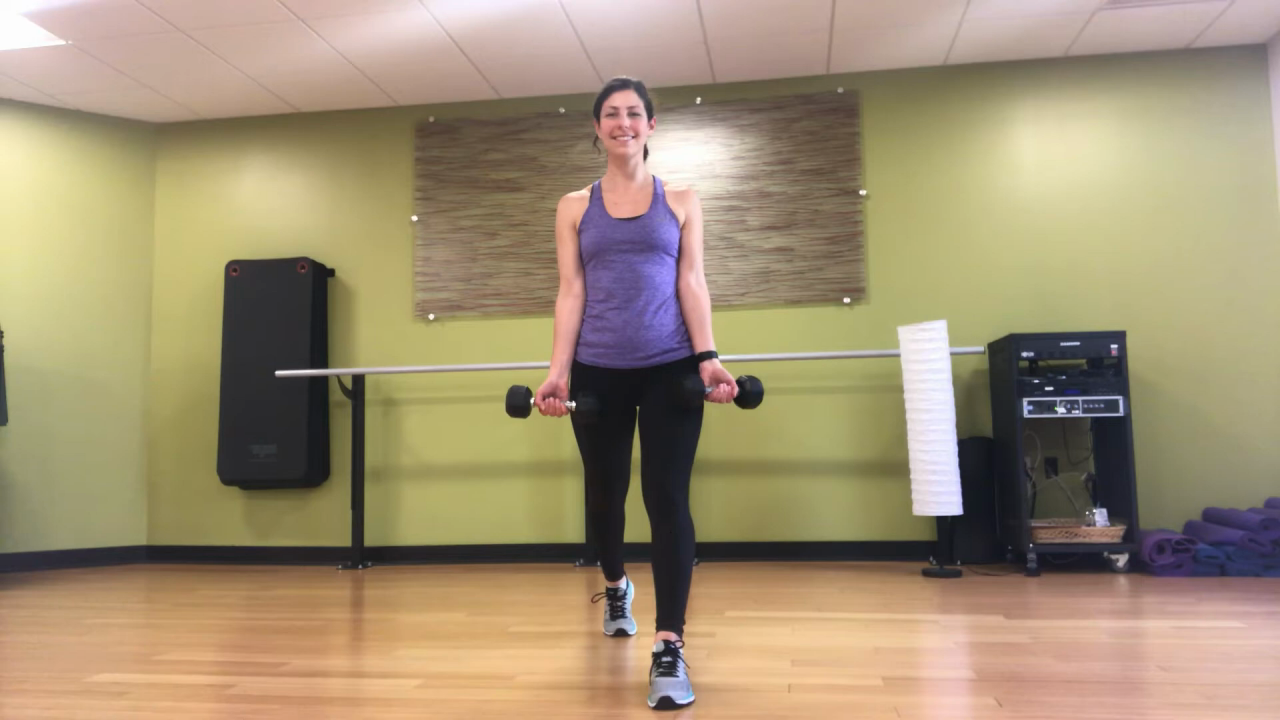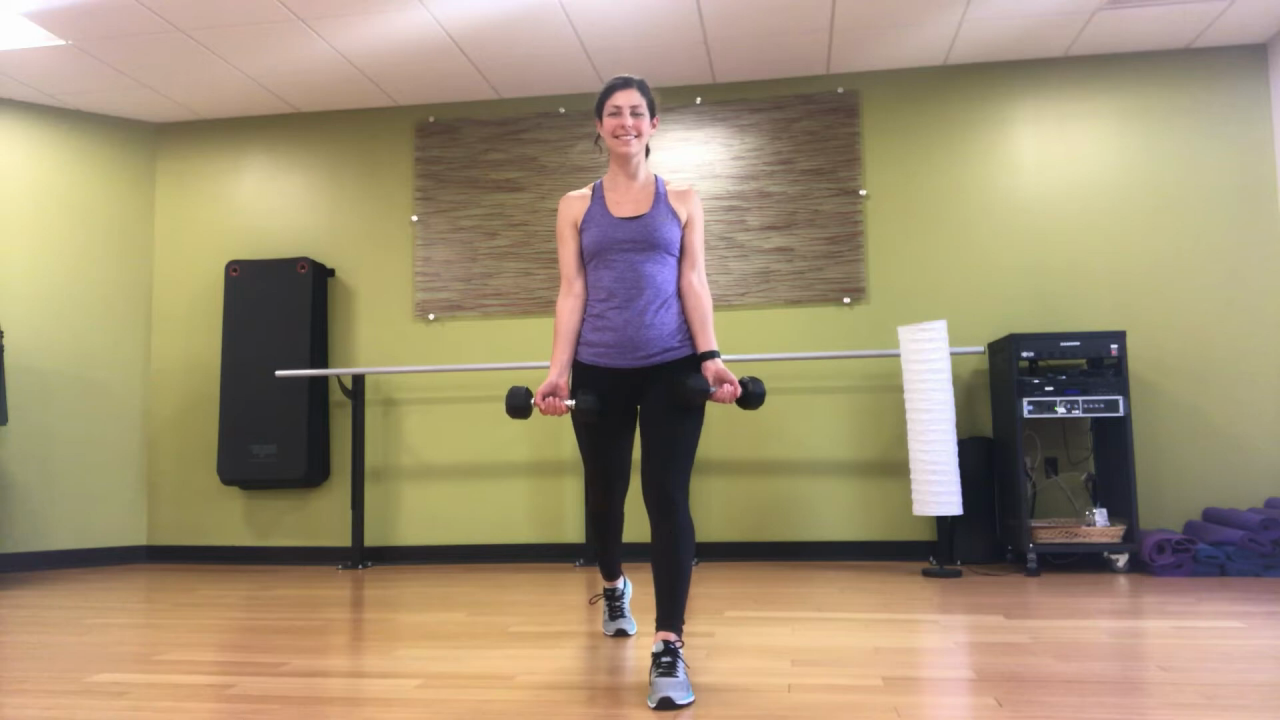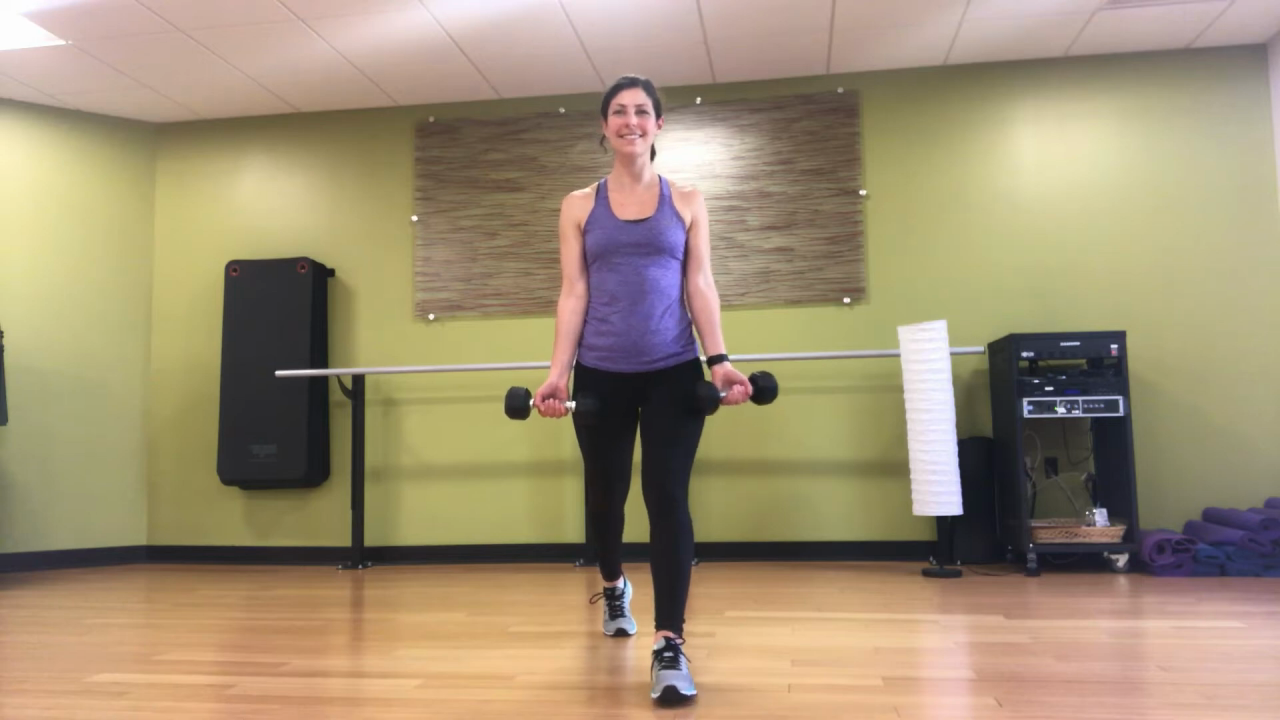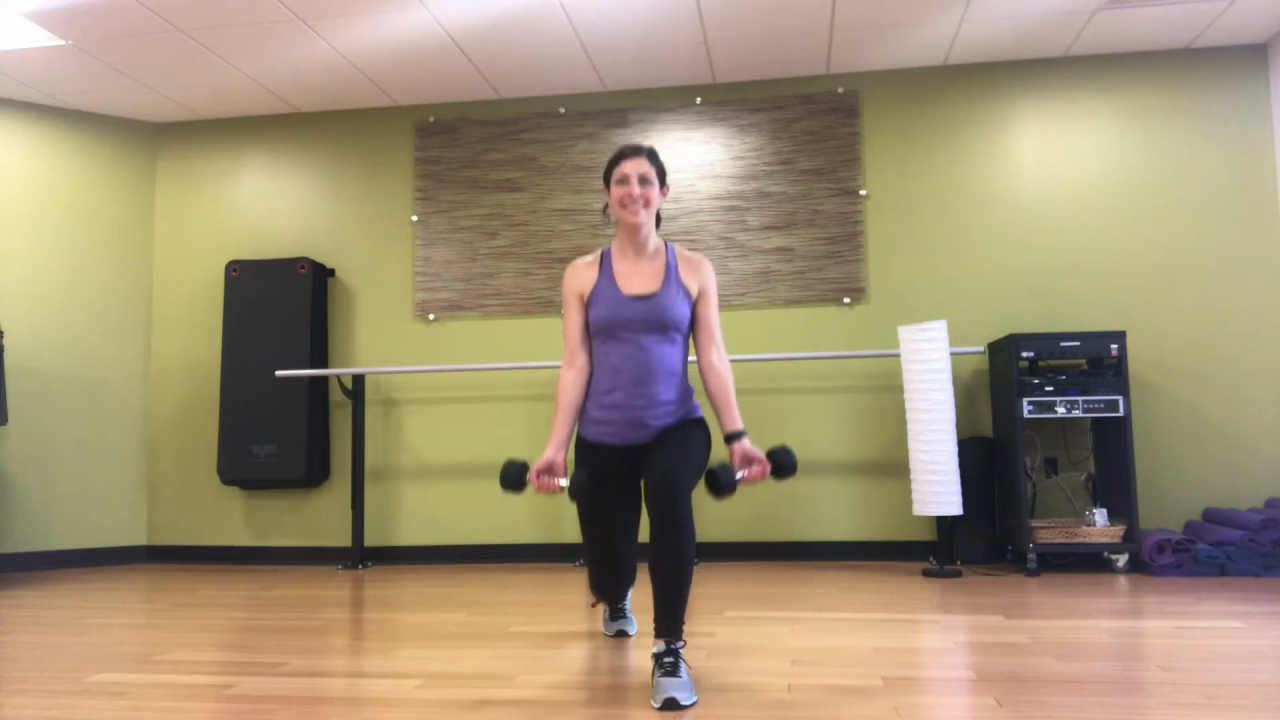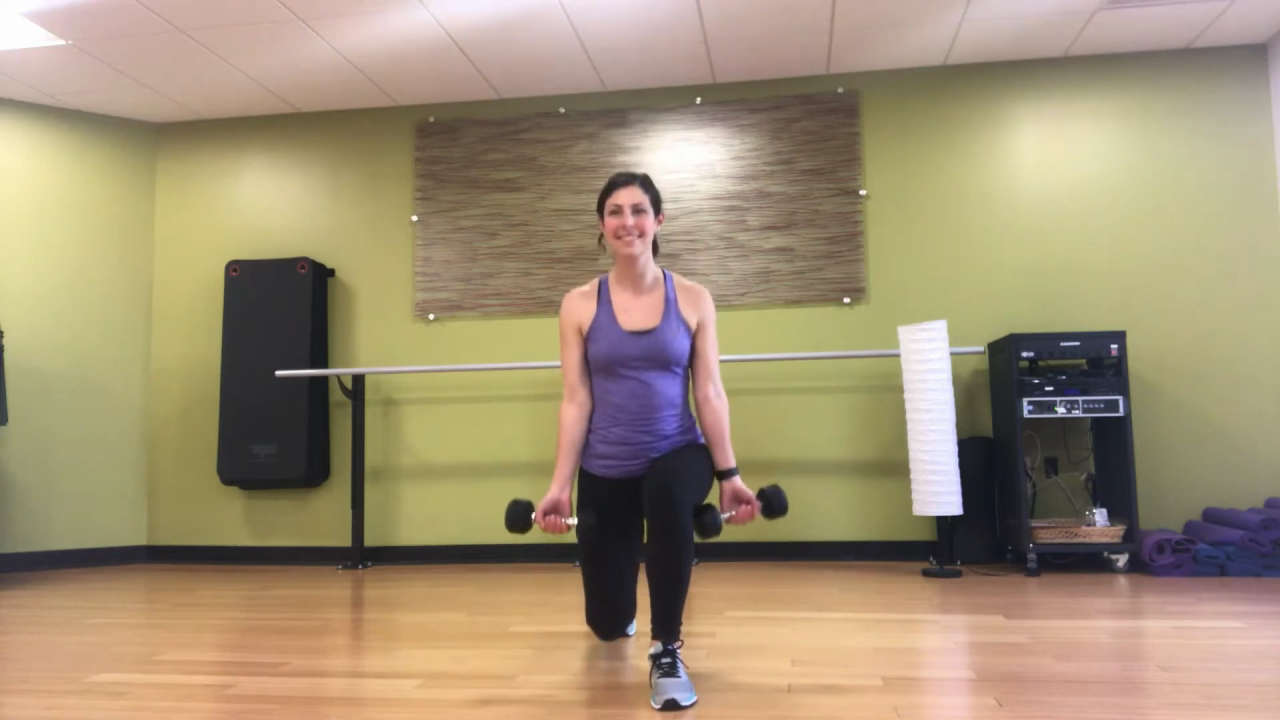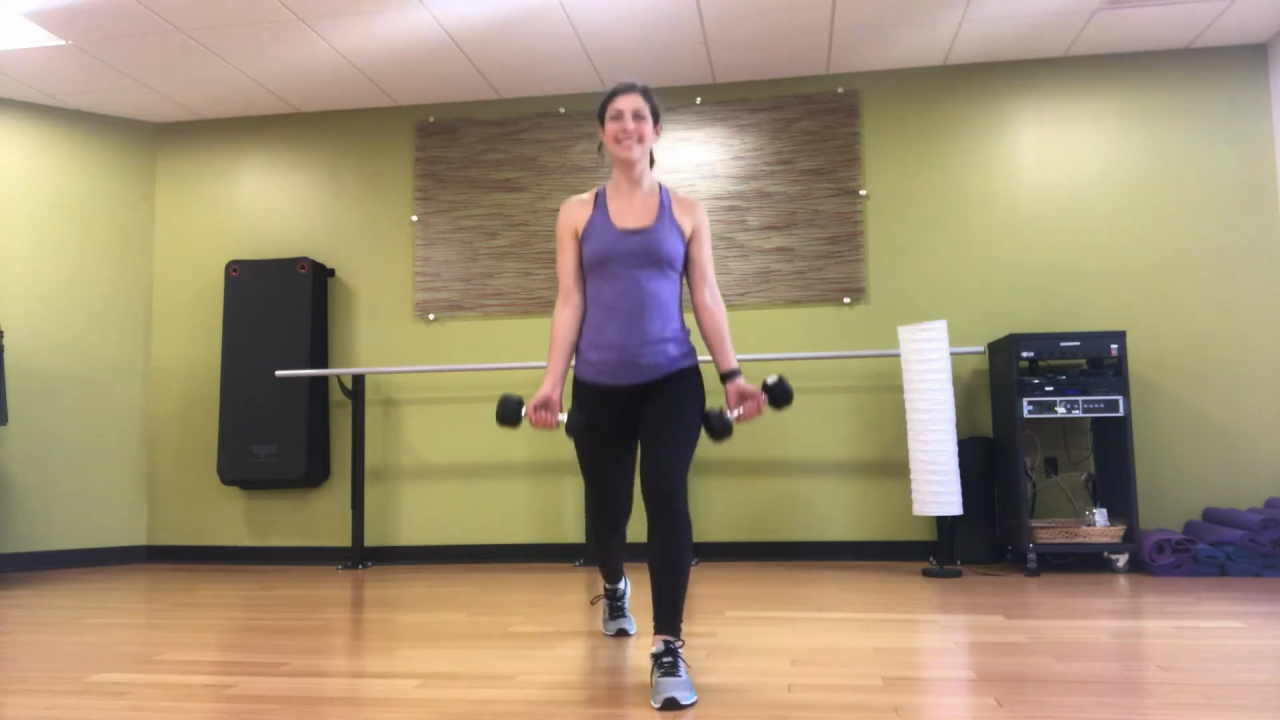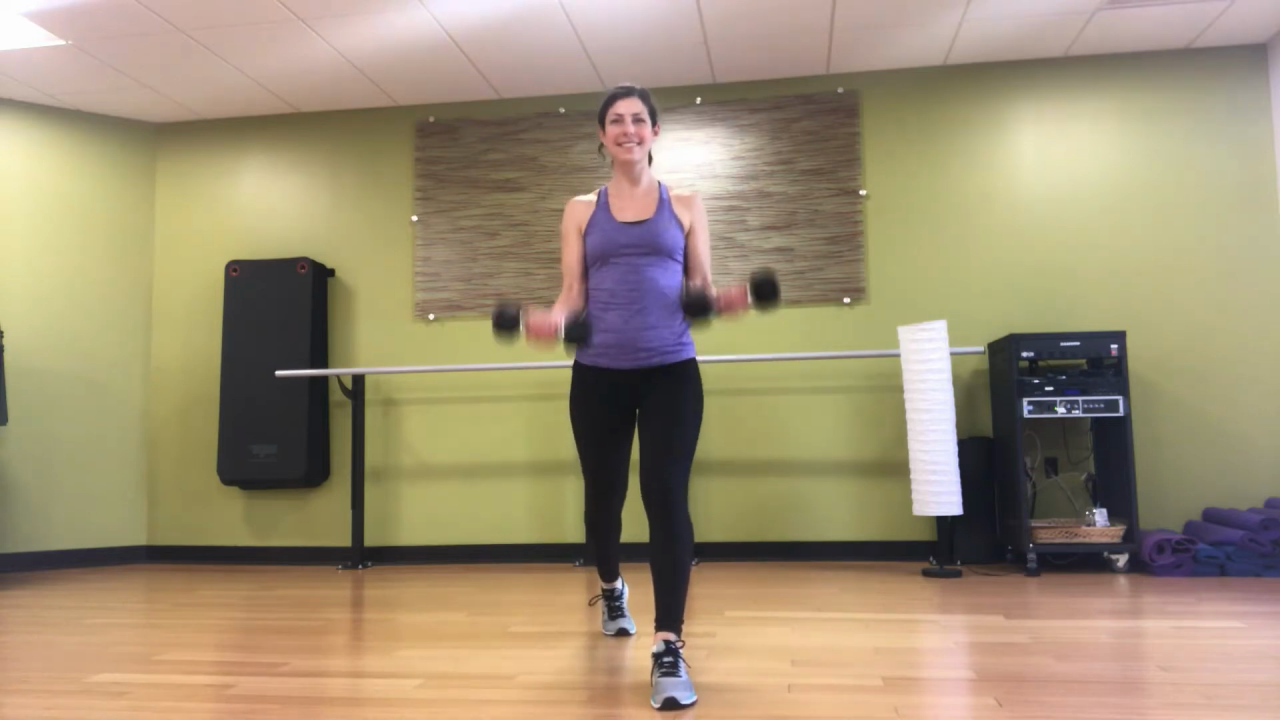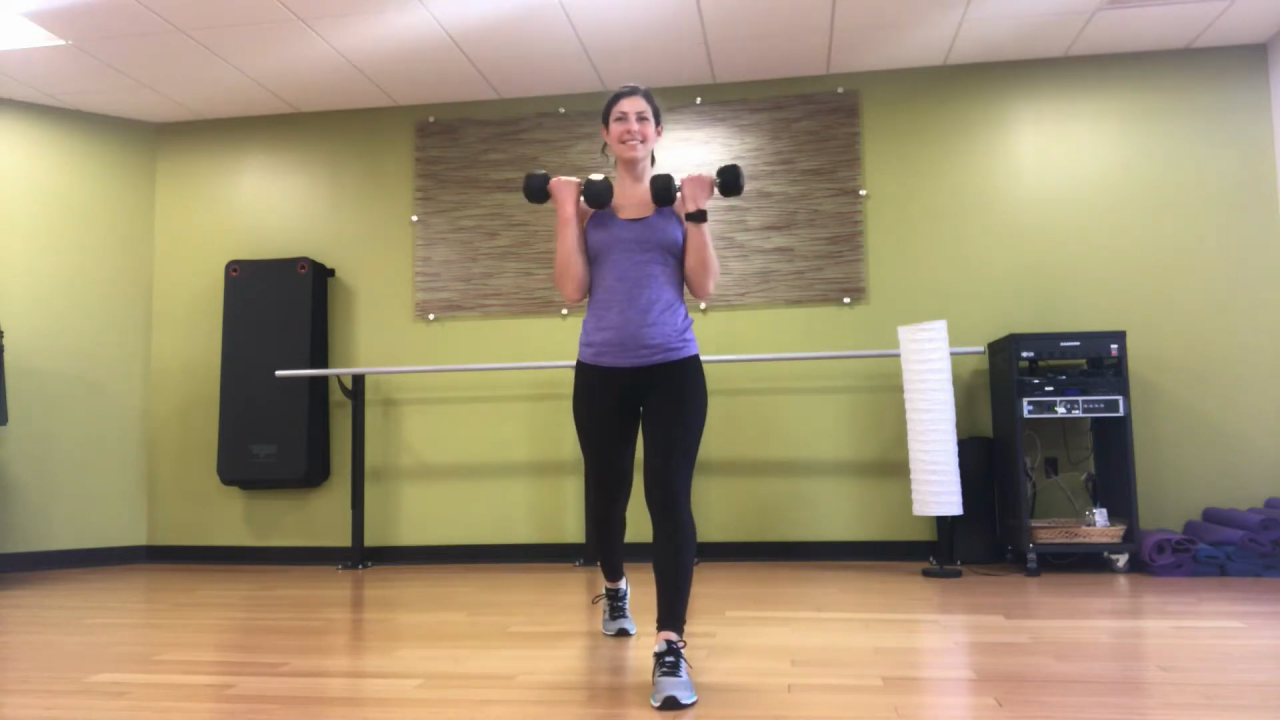
dt=0.4s
person 1, frame 1
left shoulder: (680, 200)
right shoulder: (575, 206)
left elbow: (691, 283)
right elbow: (571, 293)
left wrist: (709, 359)
right wrist: (558, 370)
left hip: (668, 366)
right hip: (599, 369)
left knee: (666, 497)
right knee: (605, 492)
left ankle: (669, 649)
right ankle: (615, 586)
person 1, frame 2
left shoulder: (682, 199)
right shoulder: (577, 206)
left elbow: (694, 282)
right elbow: (572, 292)
left wrist: (709, 357)
right wrist: (558, 370)
left hip: (670, 365)
right hip: (600, 369)
left knee: (667, 496)
right knee: (605, 491)
left ankle: (668, 648)
right ankle: (613, 586)
person 1, frame 3
left shoulder: (687, 201)
right shoulder: (579, 206)
left elbow: (700, 285)
right elbow: (573, 294)
left wrist: (719, 360)
right wrist: (557, 371)
left hip: (672, 370)
right hip: (602, 373)
left knee: (666, 494)
right knee: (605, 493)
left ankle: (669, 645)
right ankle: (614, 588)
person 1, frame 4
left shoulder: (694, 269)
right shoulder: (582, 274)
left elbow: (712, 357)
right elbow: (574, 365)
left wrist: (736, 436)
right wrist: (556, 445)
left hip: (675, 426)
right hip: (604, 437)
left knee: (669, 495)
right knee: (608, 579)
left ankle: (669, 651)
right ankle: (620, 600)
person 1, frame 5
left shoulder: (692, 299)
right shoulder: (580, 304)
left elbow: (709, 391)
right elbow: (575, 400)
left wrist: (728, 473)
right wrist: (560, 484)
left hip: (678, 451)
right hip: (606, 469)
left knee: (668, 502)
right knee: (608, 619)
left ankle: (666, 652)
right ankle: (620, 612)
person 1, frame 6
left shoulder: (686, 209)
right shoulder: (577, 212)
left elbow: (705, 296)
right elbow: (569, 303)
left wrist: (731, 373)
right wrist: (552, 381)
left hip: (671, 379)
right hip: (599, 385)
left knee: (665, 493)
right knee: (606, 503)
left ankle: (668, 648)
right ankle: (614, 588)
person 1, frame 7
left shoulder: (685, 204)
right shoulder: (581, 209)
left elbow: (697, 288)
right elbow: (574, 291)
left wrist: (716, 298)
right wrist: (553, 317)
left hip: (670, 370)
right hip: (599, 373)
left knee: (666, 497)
right knee: (603, 494)
left ankle: (668, 650)
right ankle: (611, 590)
person 1, frame 8
left shoulder: (681, 199)
right shoulder: (586, 203)
left elbow: (704, 285)
right elbow: (572, 288)
left wrist: (696, 214)
right wrist: (566, 214)
left hip: (673, 368)
right hip: (601, 371)
left knee: (669, 497)
right knee: (607, 494)
left ankle: (670, 649)
right ankle: (614, 589)
